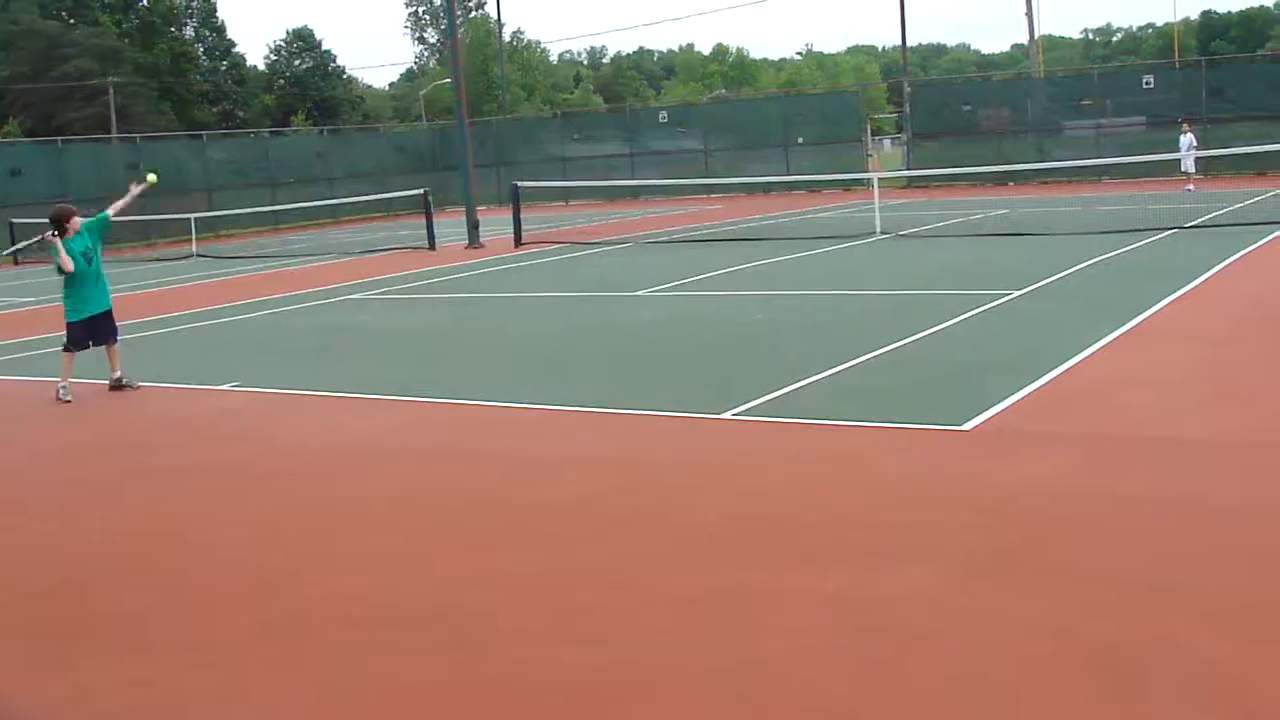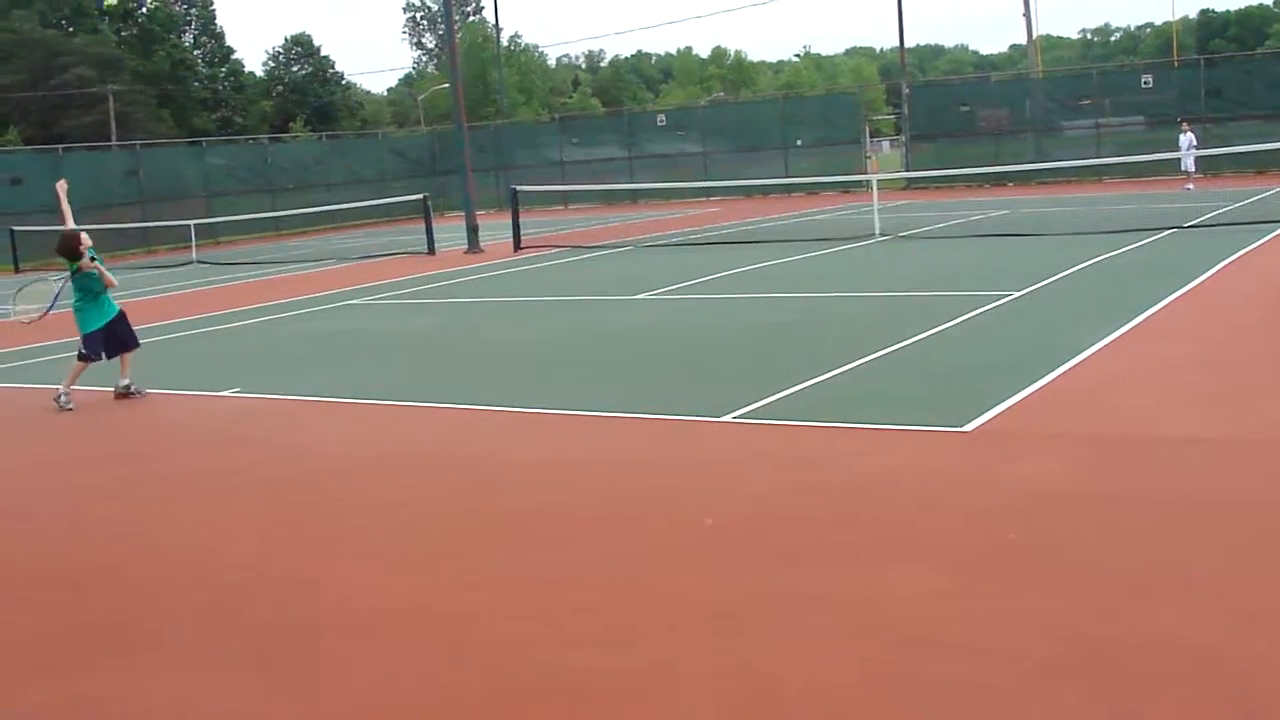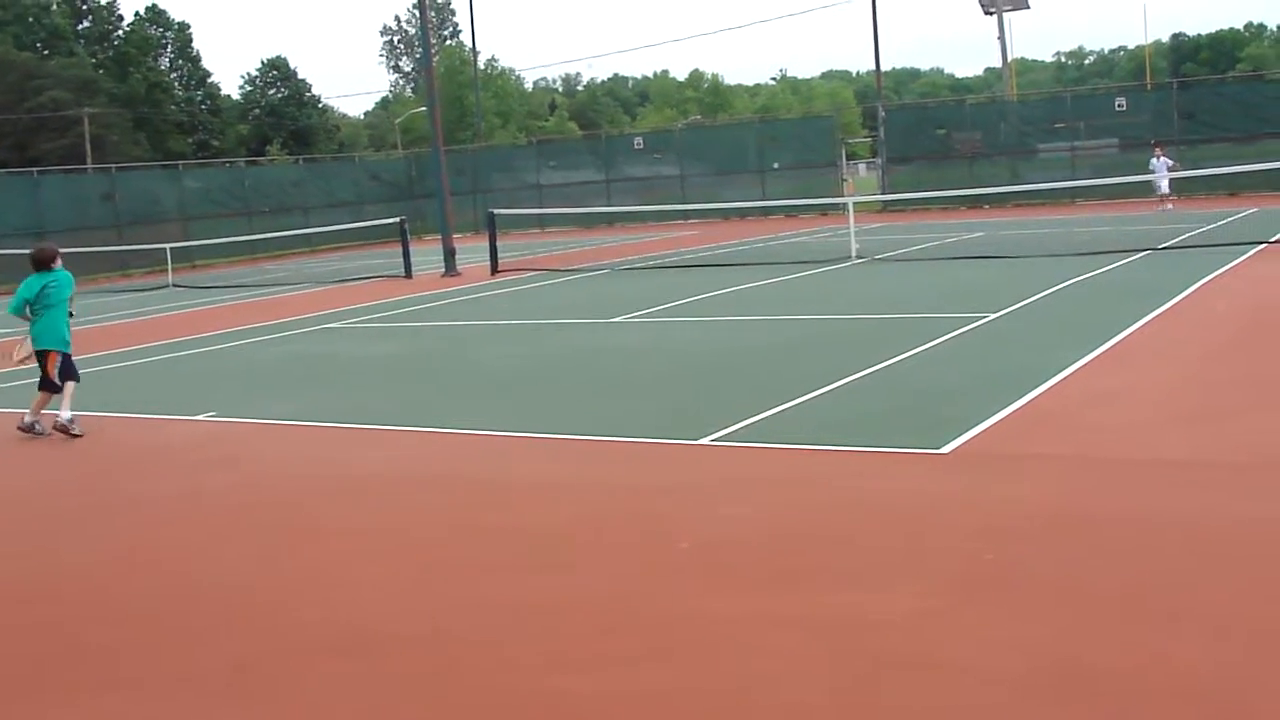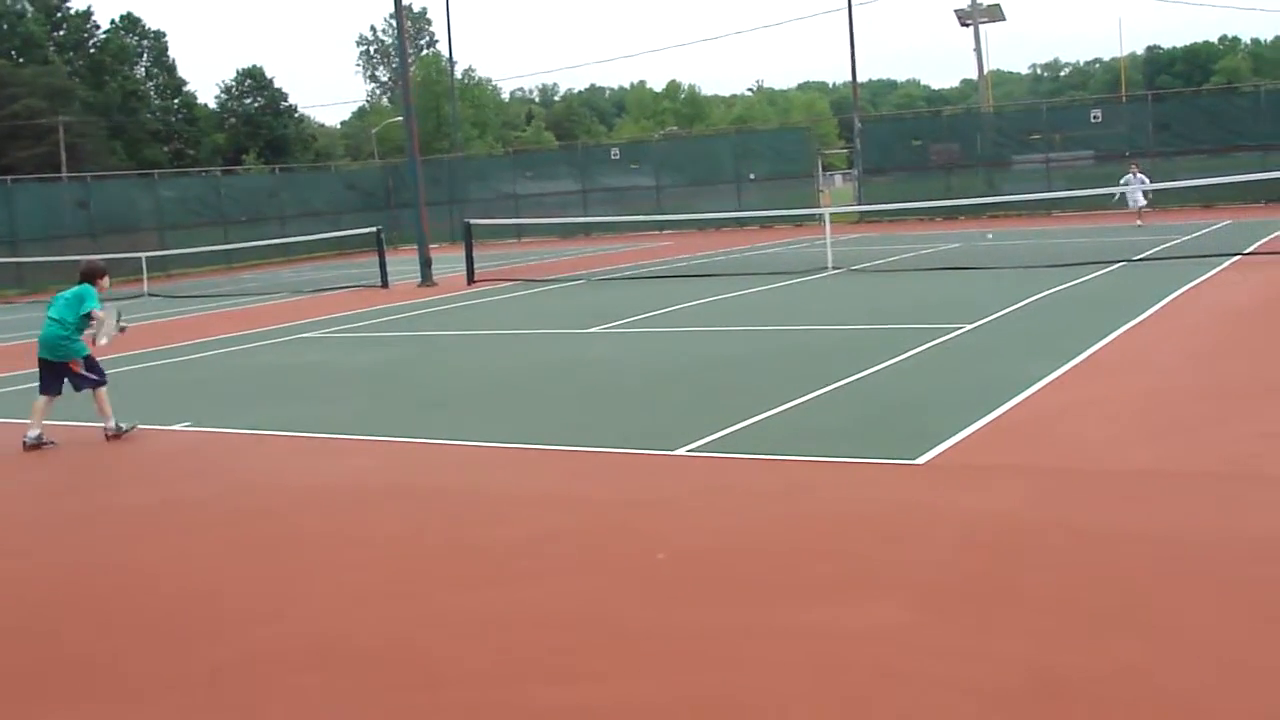
dt=0.7s
person 1, frame 1
left shoulder: (88, 230)
right shoulder: (60, 246)
left elbow: (110, 212)
right elbow: (68, 268)
left wrist: (132, 195)
right wrist: (57, 244)
left hip: (100, 298)
right hip: (77, 305)
left knee: (110, 338)
right knee: (72, 345)
left ankle: (116, 378)
right ankle: (63, 385)
person 1, frame 2
left shoulder: (77, 254)
right shoulder: (85, 271)
left elbow: (68, 221)
right elbow: (112, 284)
left wrist: (62, 195)
right wrist: (98, 269)
left hip: (108, 309)
right hip: (92, 315)
left knee: (129, 344)
right knee: (87, 355)
left ankle: (123, 385)
right ankle: (63, 391)
person 1, frame 3
left shoulder: (30, 282)
right shoulder: (65, 276)
left elbow: (16, 310)
left wrist: (32, 319)
left hip: (41, 335)
right hip: (53, 338)
left knee: (71, 376)
right knee: (52, 383)
left ankle: (65, 417)
right ankle: (29, 421)
person 1, frame 4
left shoulder: (72, 291)
right shoulder: (89, 292)
right elbow: (95, 312)
left hip: (47, 341)
right hip: (66, 342)
left knee: (49, 391)
right knee: (98, 380)
left ankle: (33, 435)
right ankle: (111, 427)
